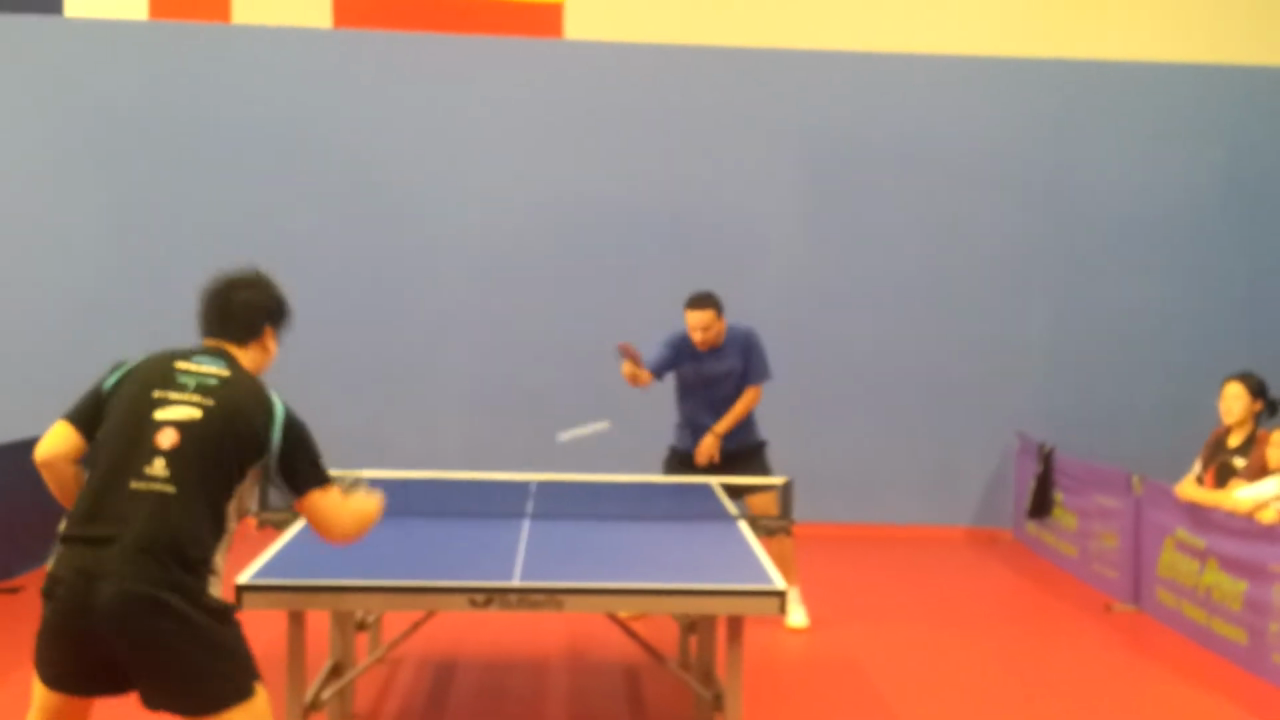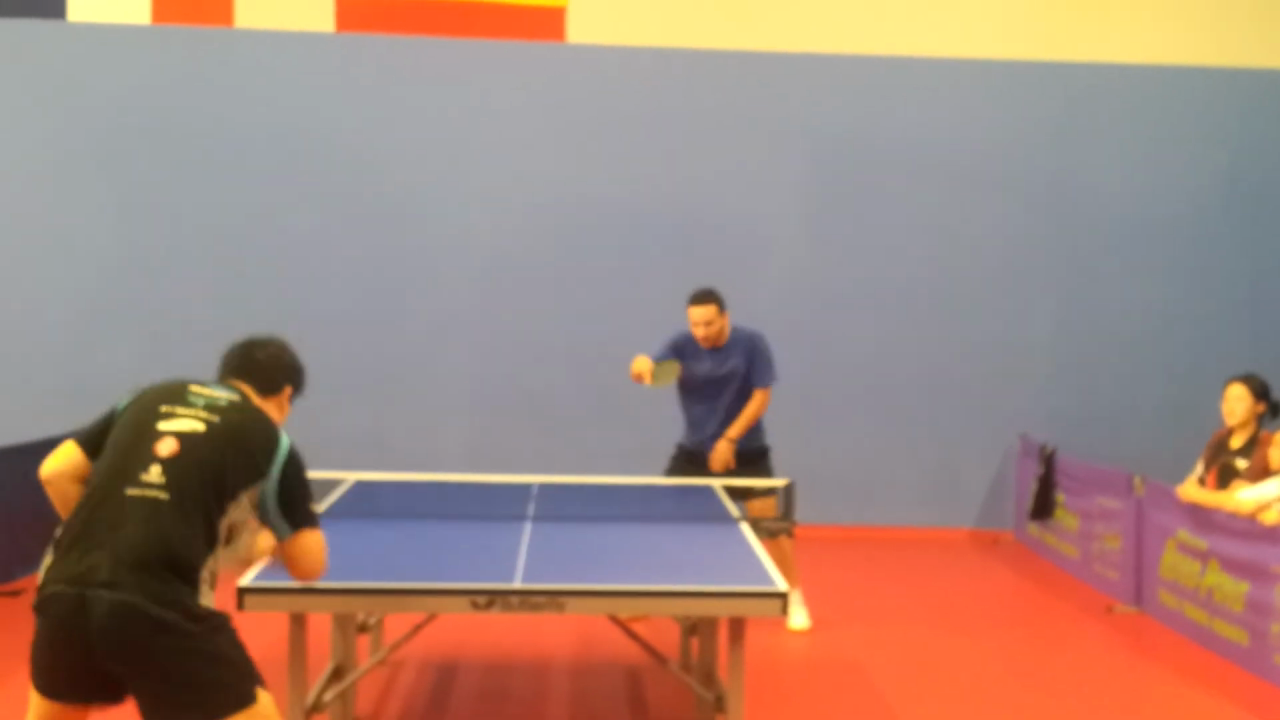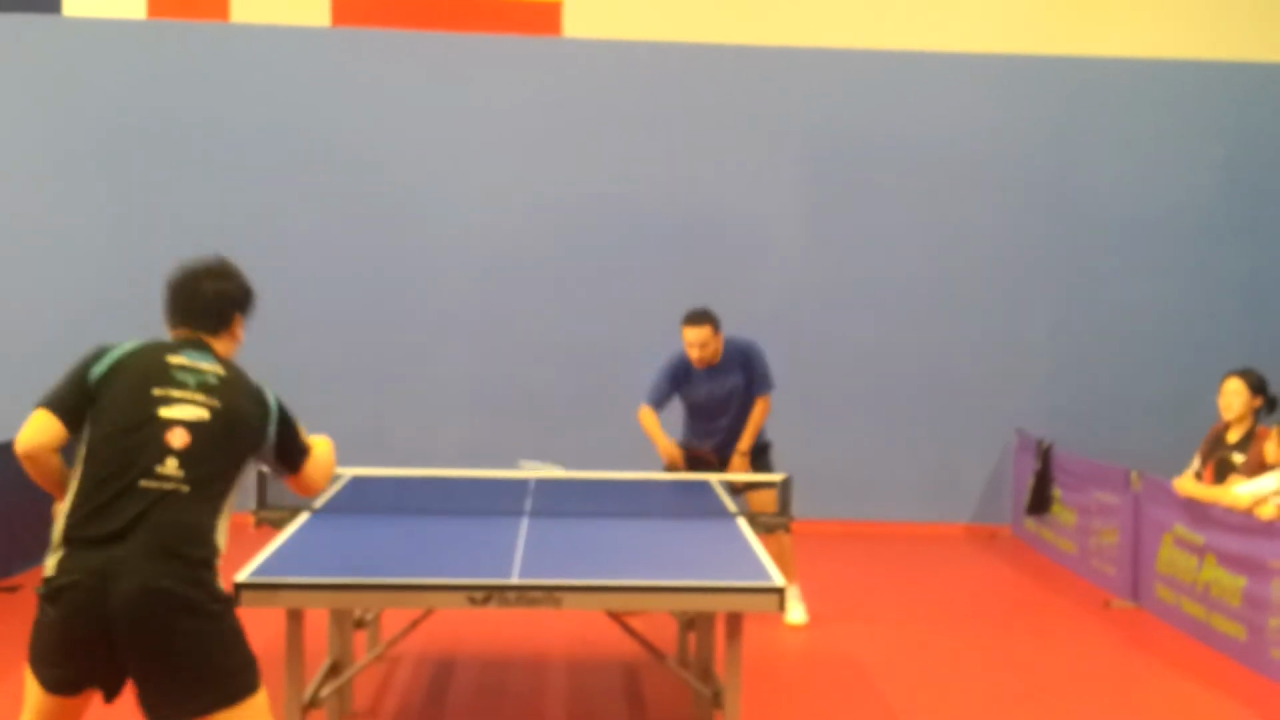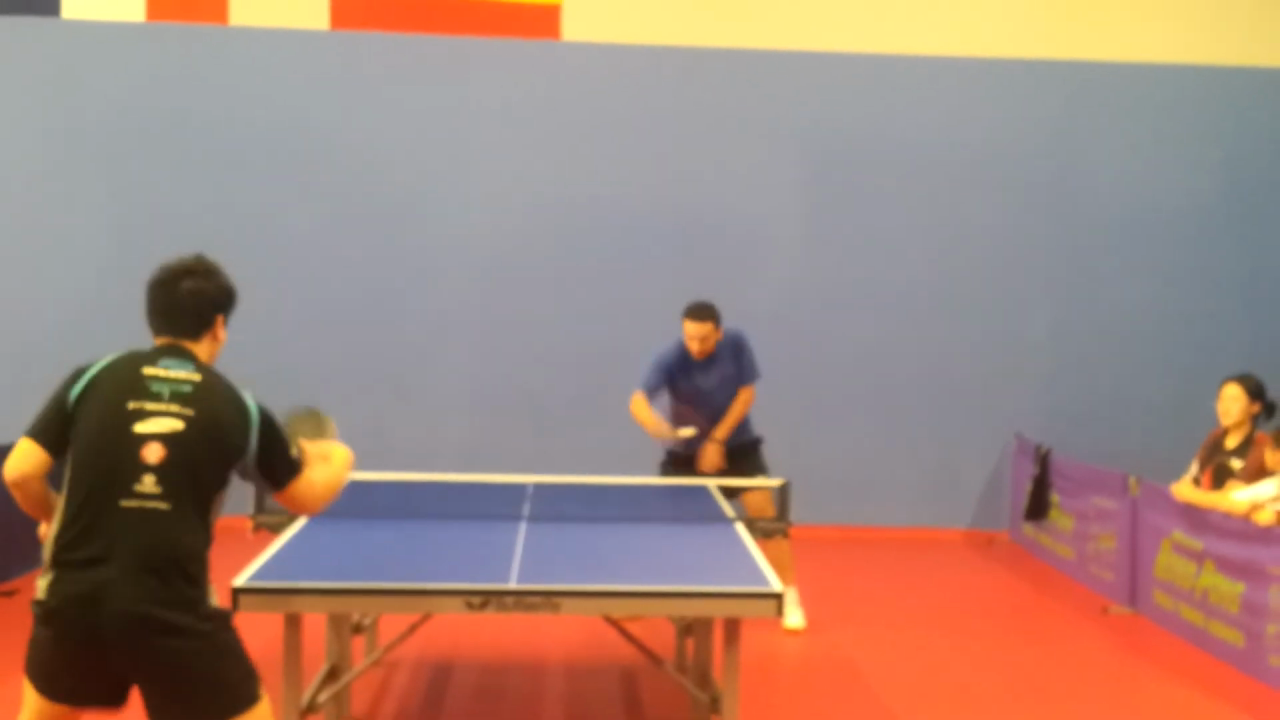
dt=0.2s
person 1, frame 1
left shoulder: (132, 374)
right shoulder: (268, 411)
left elbow: (51, 454)
right elbow: (336, 525)
right wrist: (368, 506)
left hip: (76, 584)
right hip: (173, 600)
person 1, frame 2
left shoulder: (147, 400)
right shoulder: (271, 443)
left elbow: (56, 473)
right elbow: (309, 565)
right wrist: (275, 545)
left hip: (68, 593)
right hip: (163, 612)
person 1, frame 3
left shoulder: (109, 363)
right shoulder: (254, 402)
left elbow: (31, 445)
right elbow: (312, 479)
left wrist: (71, 495)
right wrist: (323, 448)
left hip: (78, 582)
right hip: (178, 595)
person 1, frame 4
left shoulder: (91, 378)
right shoulder: (238, 411)
right elbow: (308, 498)
right wrist: (339, 459)
left hip: (72, 600)
right hip: (171, 613)
person 2, frame 1
left shoulder: (746, 340)
right shoulder: (677, 345)
left elbow: (753, 393)
right elbow: (645, 378)
left wrist: (716, 434)
right wrist: (634, 372)
left hip: (741, 448)
right hip: (688, 450)
left knee: (771, 521)
left ankle: (792, 596)
person 2, frame 2
left shoulder: (752, 342)
right shoulder: (681, 344)
left elbow: (761, 395)
right elbow: (645, 370)
left wrist: (728, 440)
right wrist: (641, 365)
left hip: (744, 449)
right hip: (693, 450)
left ankle: (794, 598)
person 2, frame 3
left shoulder: (747, 353)
right shoulder: (675, 367)
left elbow: (762, 400)
right elbow: (646, 411)
left wrist: (742, 452)
right wrist: (663, 443)
left hip: (745, 449)
right hip: (696, 452)
left ankle: (792, 595)
person 2, frame 4
left shoulder: (737, 344)
right shoulder: (671, 360)
left elbow: (746, 393)
right elbow: (638, 401)
left wrist: (717, 441)
right wrist: (652, 423)
left hip: (739, 448)
right hip: (685, 452)
left knee: (766, 520)
left ankle: (789, 598)
